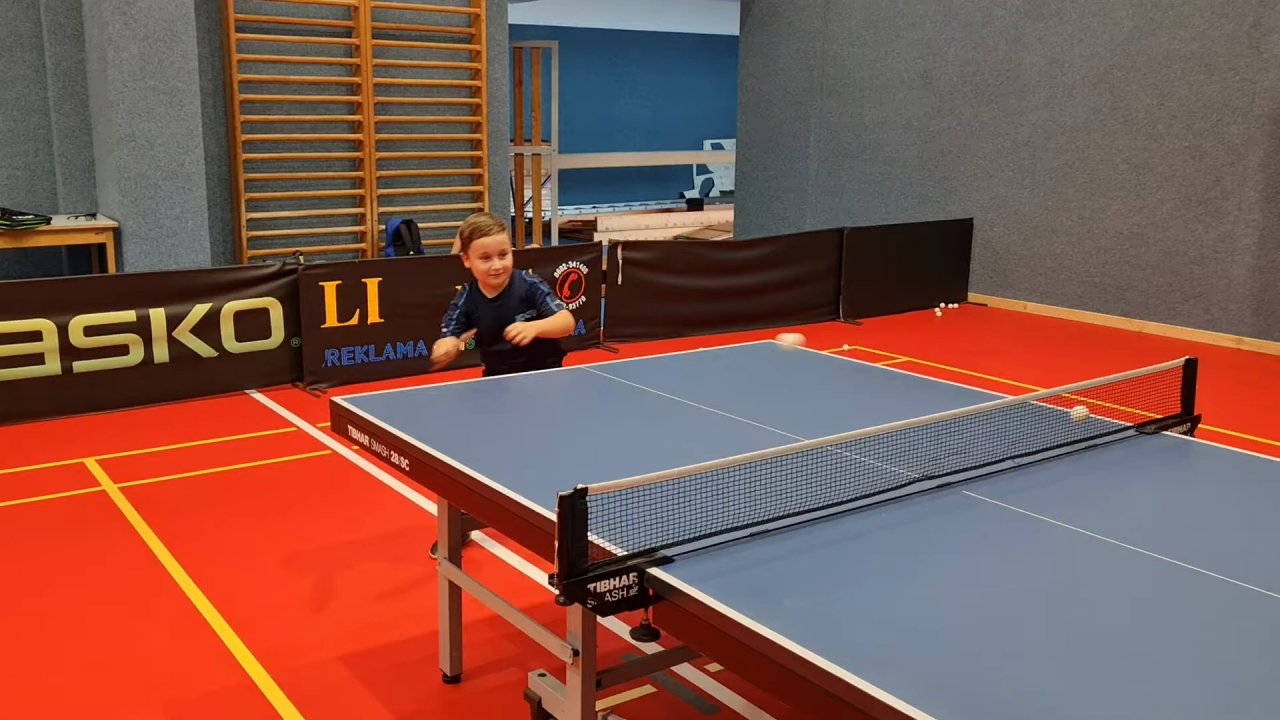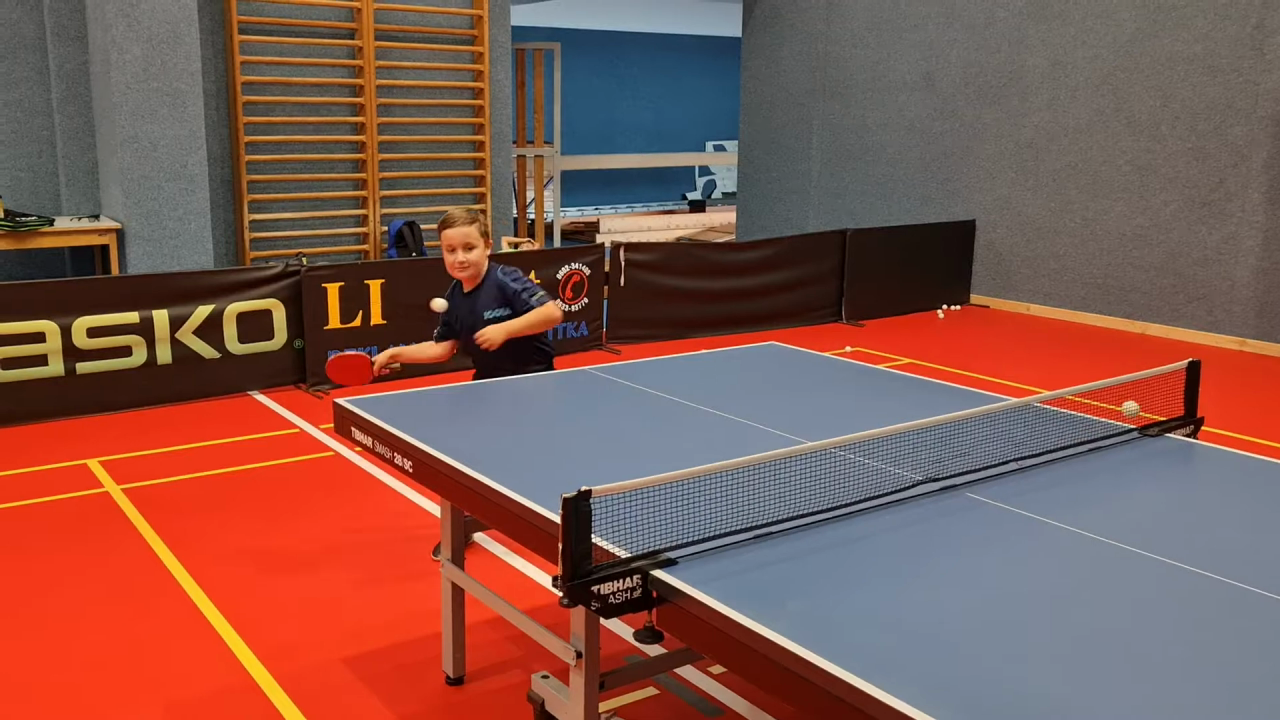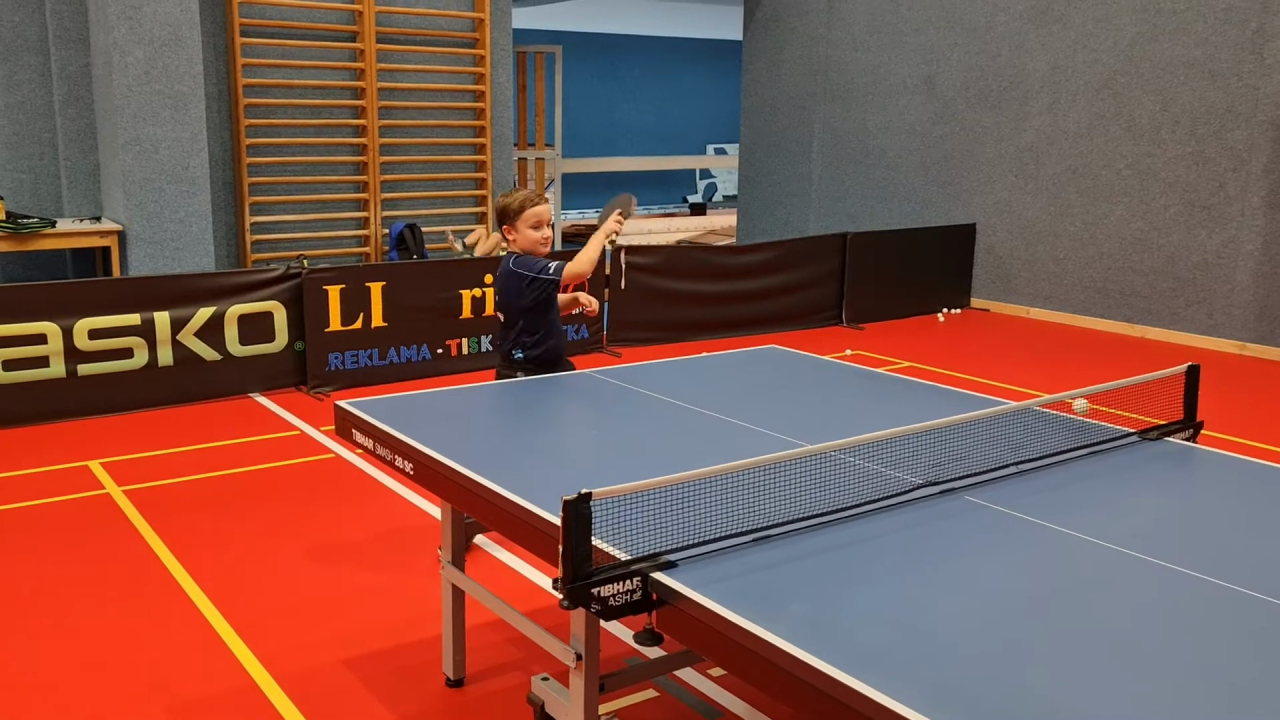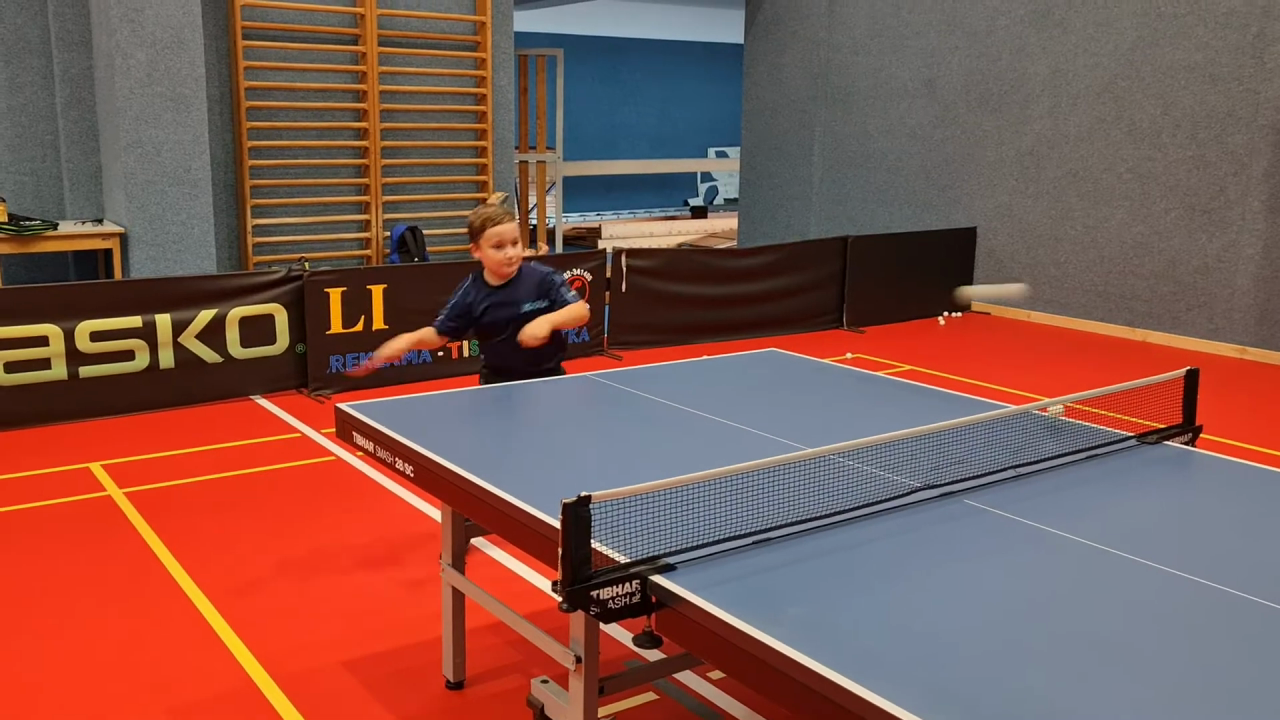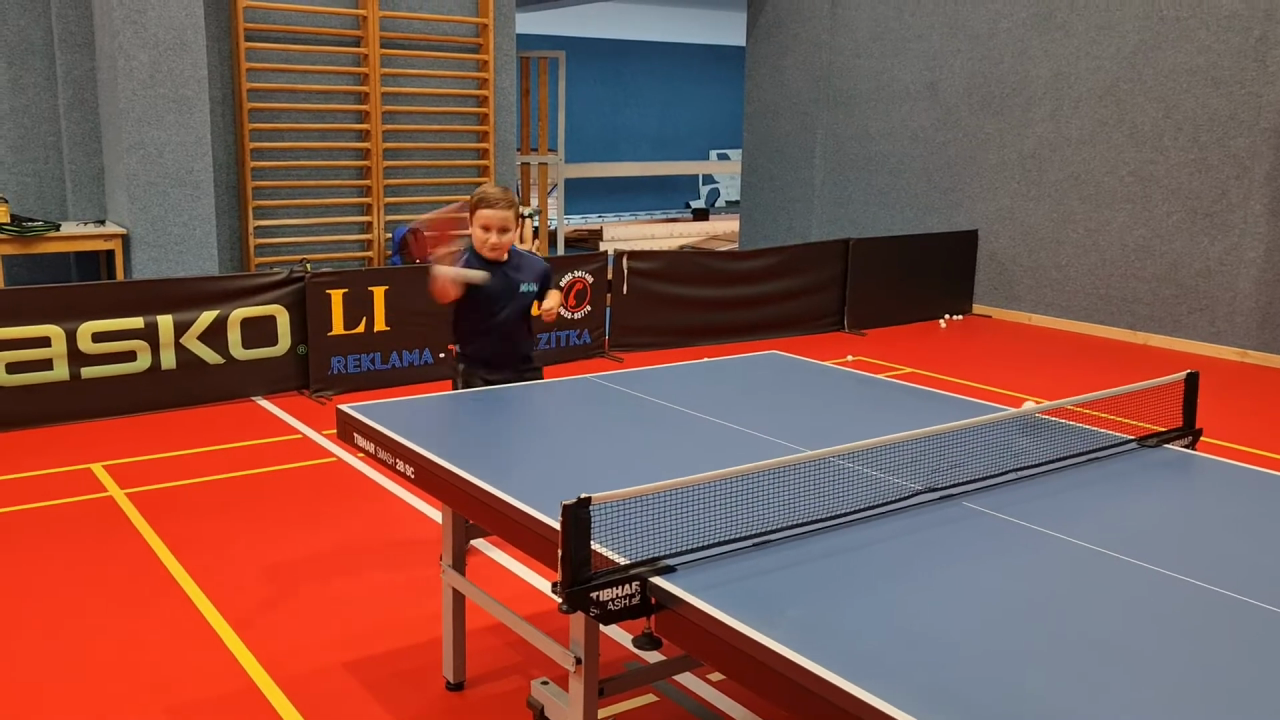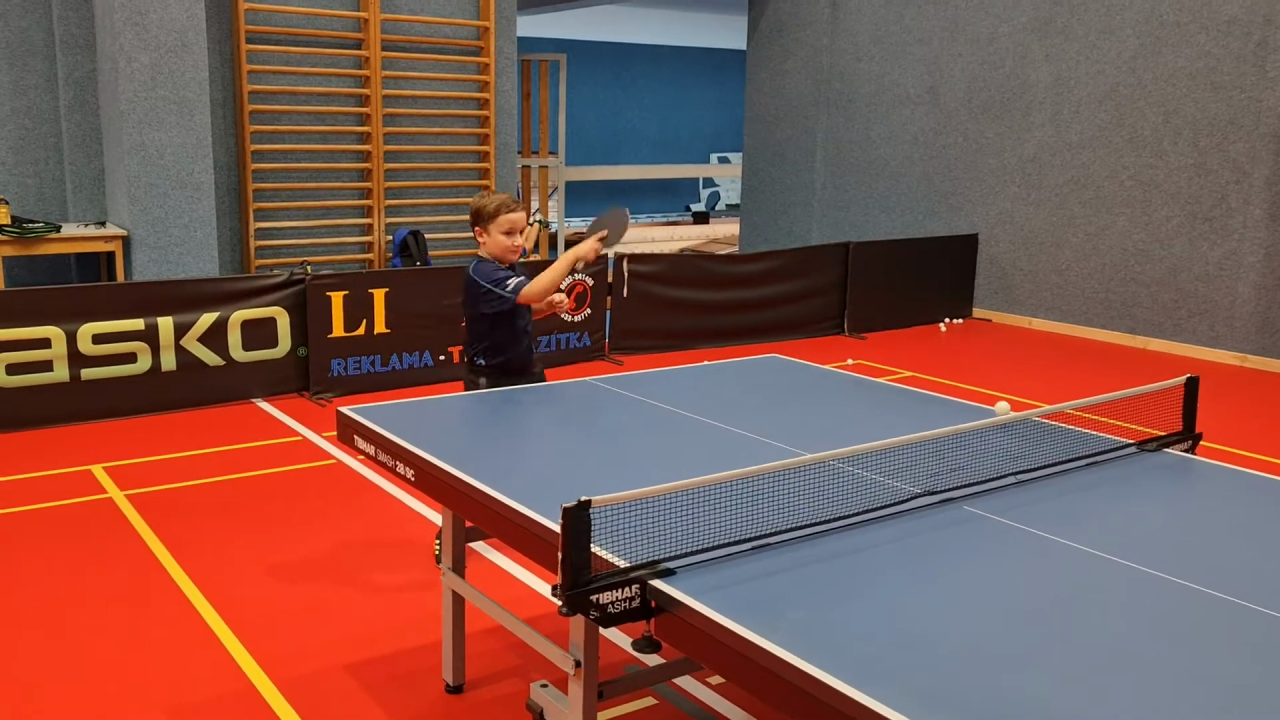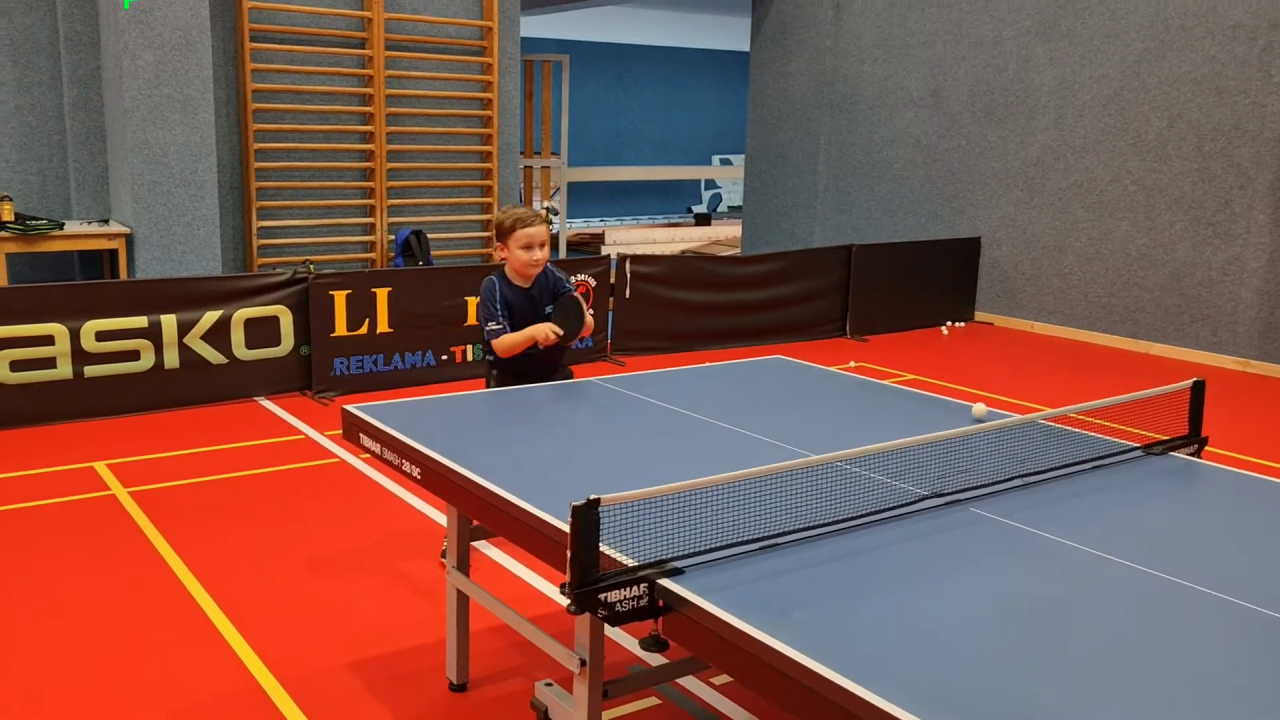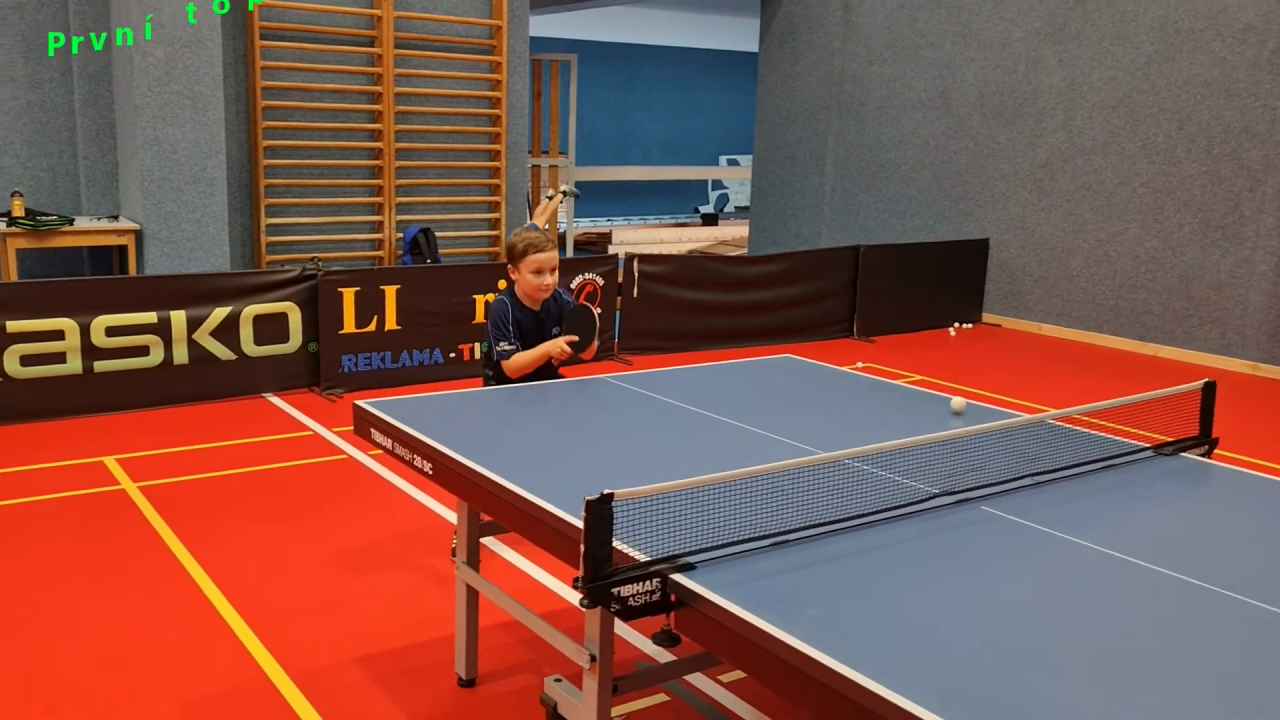
dt=0.4s
person 1, frame 1
left shoulder: (529, 285)
right shoulder: (467, 298)
left elbow: (566, 322)
right elbow: (444, 351)
left wrist: (534, 327)
right wrist: (448, 346)
person 1, frame 2
left shoulder: (507, 279)
right shoulder: (454, 297)
left elbow: (552, 312)
right elbow: (442, 350)
left wrist: (506, 331)
right wrist: (397, 353)
right hip: (490, 385)
right ankle: (463, 527)
person 1, frame 3
left shoulder: (532, 264)
right shoulder: (518, 268)
right elbow: (578, 270)
left wrist: (576, 298)
right wrist: (603, 231)
left hip: (555, 369)
right hip: (522, 377)
person 1, frame 4
left shoulder: (541, 277)
right shoulder: (471, 290)
left elbow: (580, 311)
right elbow: (438, 334)
left wrist: (547, 322)
right wrist: (405, 341)
left hip: (547, 381)
right hip: (498, 384)
person 1, frame 5
left shoulder: (534, 265)
right shoulder: (463, 262)
left elbow: (551, 290)
right elbow: (446, 294)
left wrist: (552, 300)
left hip: (523, 371)
right hip: (474, 374)
person 1, frame 6
left shoulder: (507, 267)
right shoulder: (480, 273)
right elbow: (532, 293)
left wrist: (549, 304)
right wrist: (573, 254)
left hip: (526, 374)
right hip: (491, 383)
person 1, frame 7
left shoulder: (554, 279)
right shoulder: (493, 288)
left elbow: (583, 328)
right elbow: (501, 346)
left wrist: (584, 321)
right wrist: (533, 331)
left hip: (554, 381)
right hip: (508, 384)
person 1, frame 8
left shoulder: (562, 299)
right shoulder: (503, 307)
left elbow: (586, 353)
right elbow: (511, 367)
left wrist: (588, 343)
right wrist: (547, 349)
